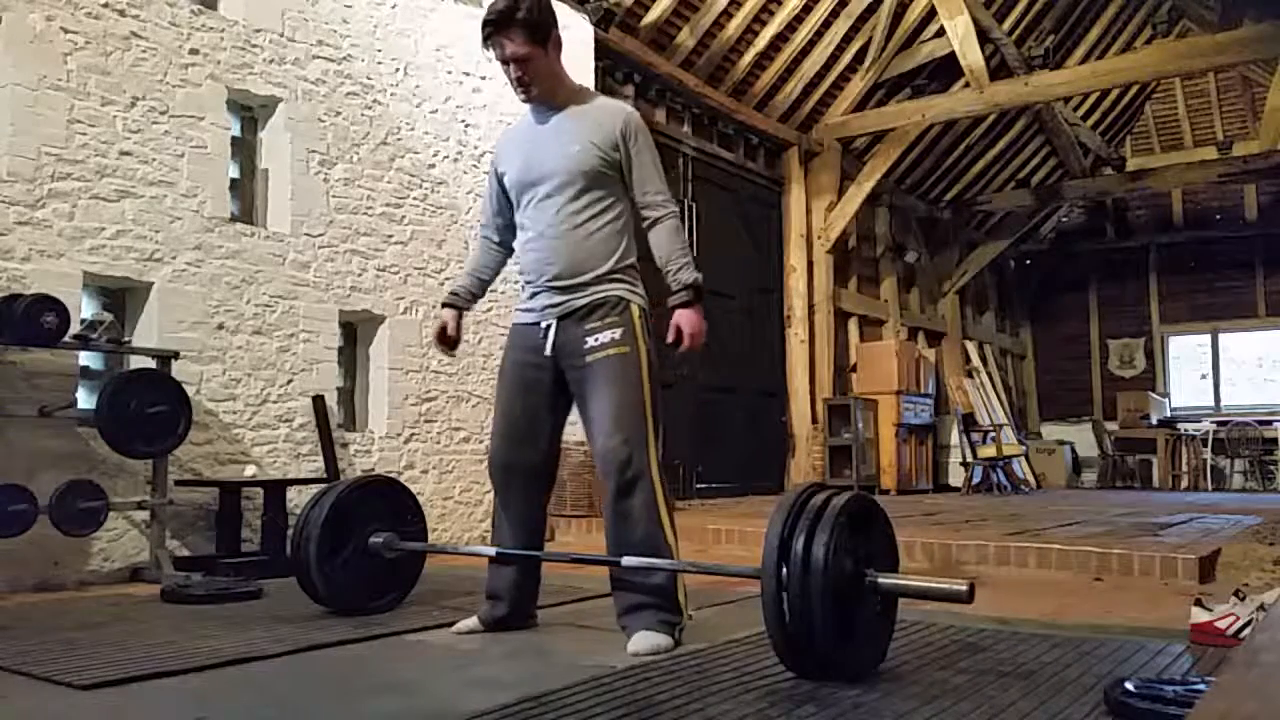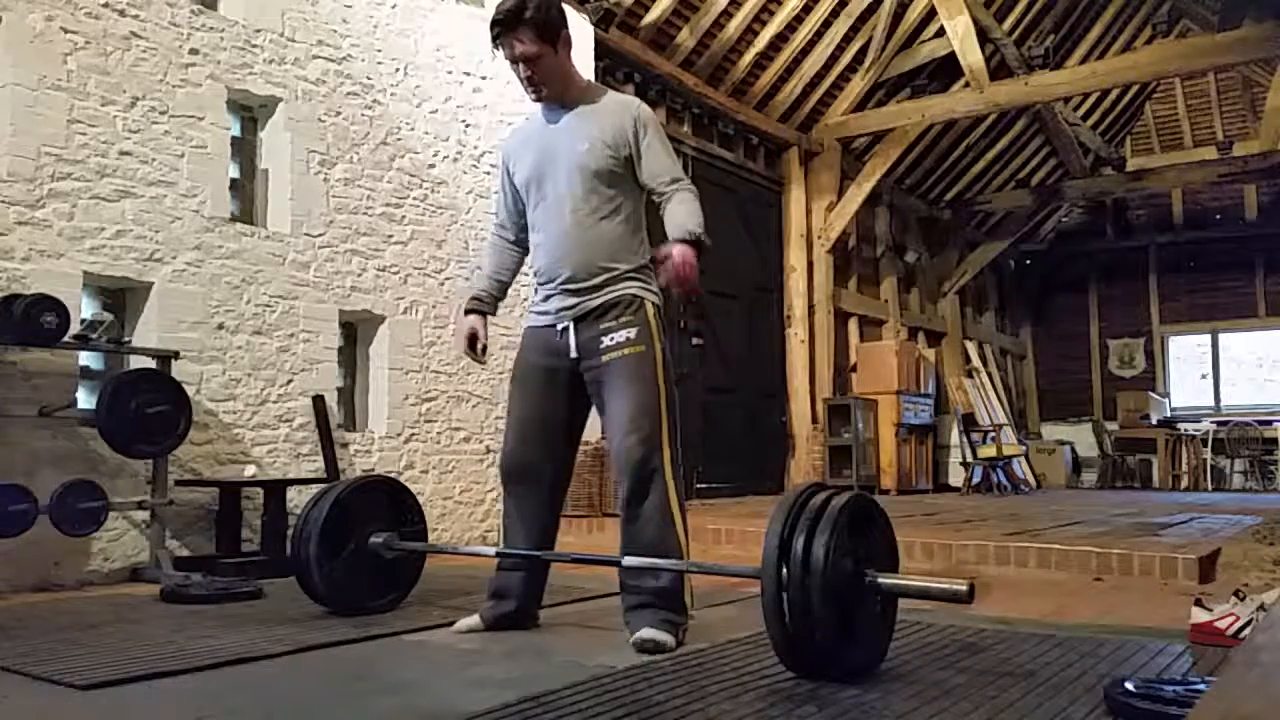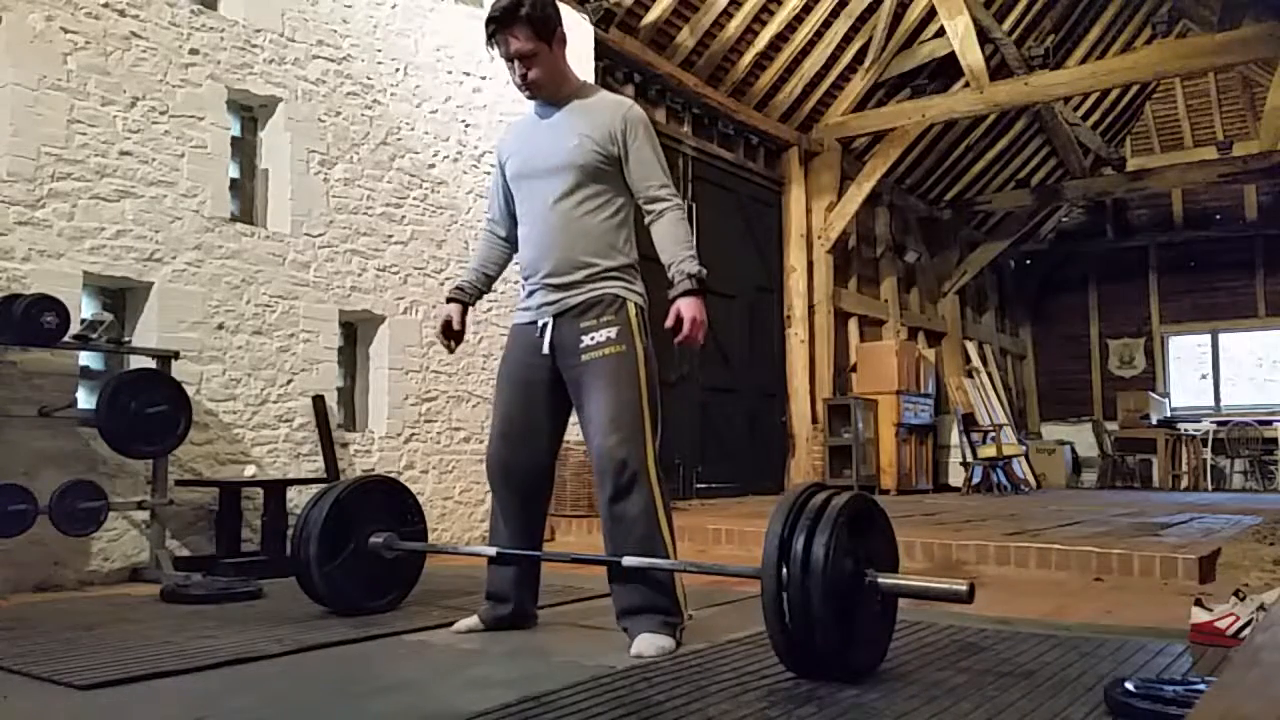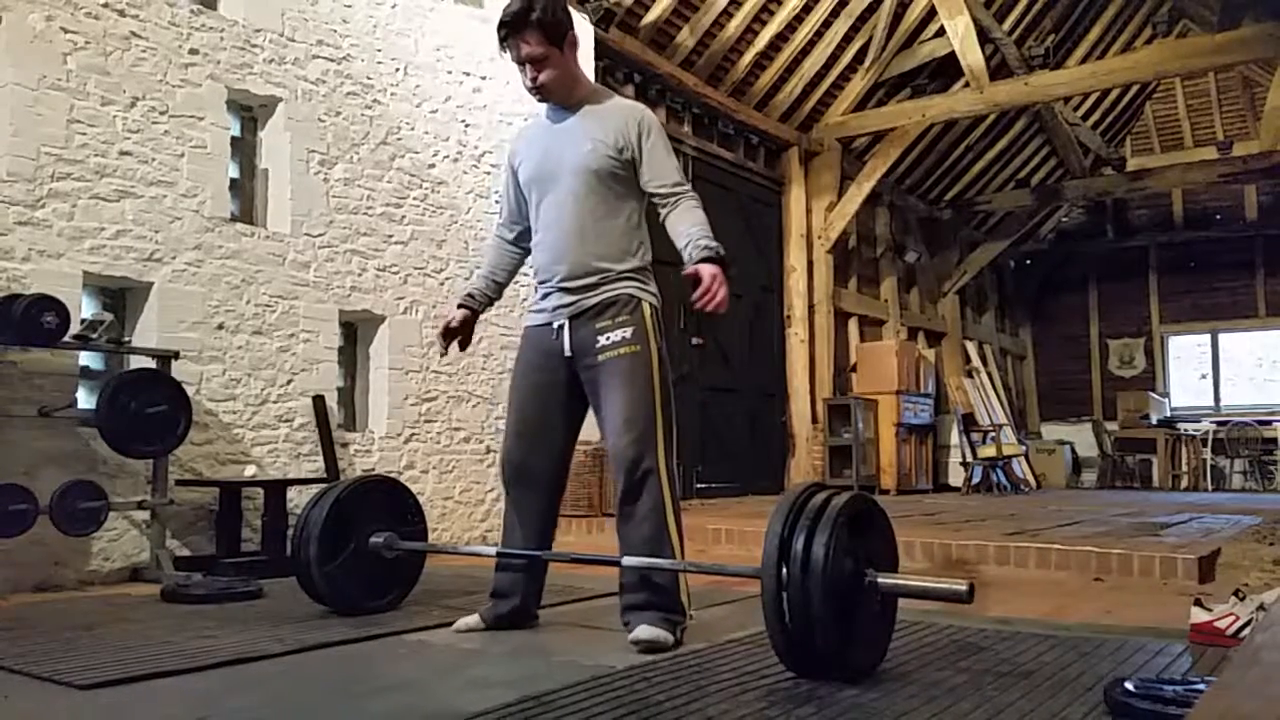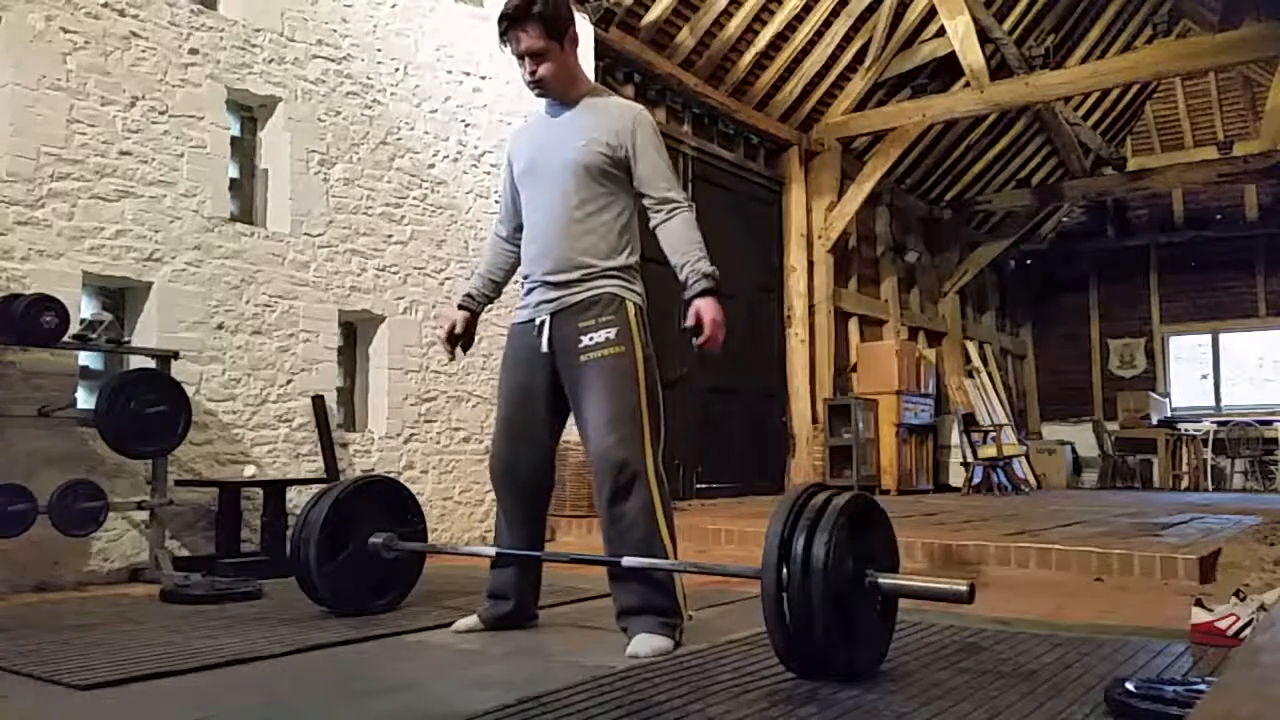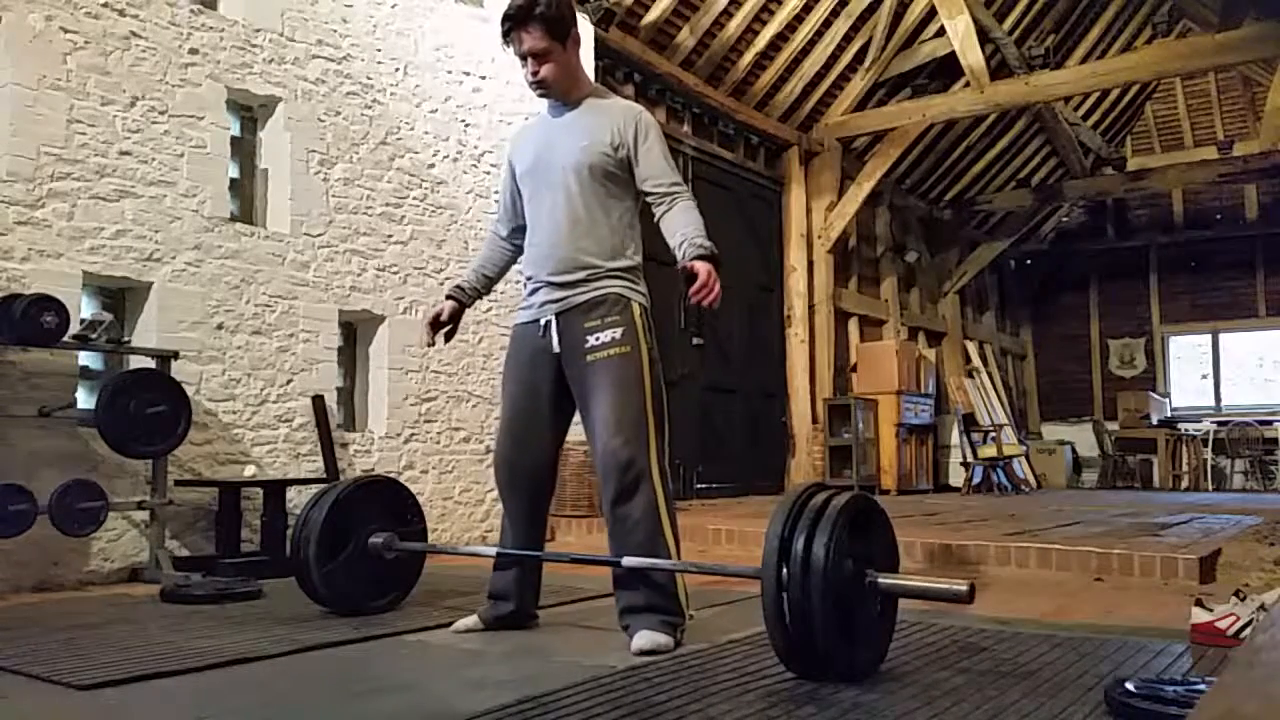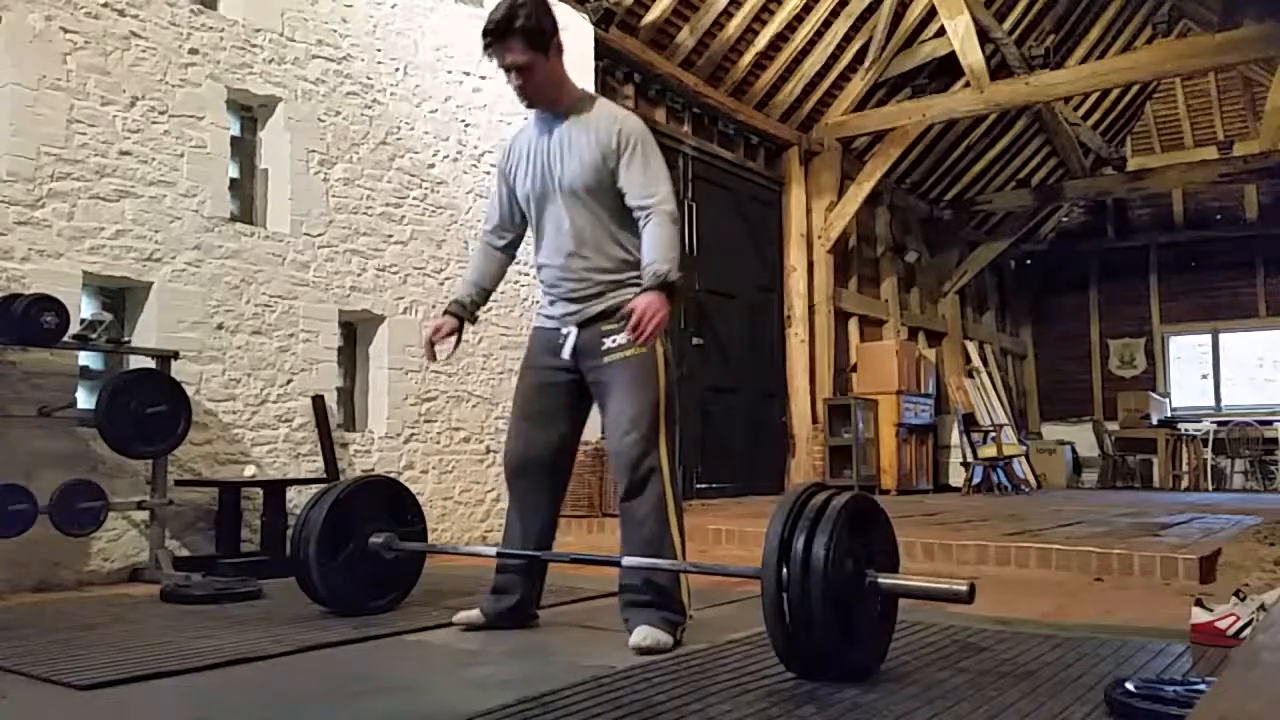
dt=0.4s
person 1, frame 1
left shoulder: (616, 120)
right shoulder: (509, 144)
left elbow: (660, 214)
right elbow: (494, 235)
left wrist: (686, 293)
right wrist: (457, 302)
left hip: (606, 312)
right hip: (533, 322)
left knee: (624, 457)
right knee: (514, 463)
left ankle: (651, 611)
right ankle: (509, 601)
person 1, frame 2
left shoulder: (626, 115)
right shoulder: (517, 143)
left elbow: (675, 189)
right elbow: (508, 236)
left wrist: (686, 242)
right wrist: (479, 304)
left hip: (621, 313)
right hip: (547, 324)
left knee: (641, 458)
right knee: (526, 463)
left ankle: (656, 611)
right ankle: (513, 600)
person 1, frame 3
left shoulder: (617, 116)
right shoulder: (513, 138)
left elbow: (663, 206)
right elbow: (499, 231)
left wrist: (687, 284)
right wrist: (462, 296)
left hip: (605, 312)
right hip: (532, 320)
left knee: (621, 458)
right knee: (511, 463)
left ankle: (651, 613)
right ankle: (509, 600)
person 1, frame 4
left shoulder: (628, 120)
right shoulder: (525, 142)
left elbow: (675, 198)
right elbow: (511, 236)
left wrist: (705, 258)
right wrist: (472, 302)
left hip: (618, 311)
right hip: (546, 321)
left knee: (636, 457)
right knee: (526, 464)
left ankle: (655, 609)
right ankle: (513, 599)
person 1, frame 5
left shoulder: (625, 119)
right shoulder: (524, 138)
left elbow: (670, 210)
left wrist: (701, 287)
right wrist: (471, 303)
left hip: (602, 309)
right hip: (532, 318)
left knee: (621, 459)
right knee: (515, 463)
left ankle: (651, 614)
right ankle: (510, 599)
person 1, frame 6
left shoulder: (626, 119)
right shoulder: (525, 139)
left elbow: (670, 198)
right elbow: (506, 232)
left wrist: (698, 255)
right wrist: (460, 294)
left hip: (607, 310)
right hip: (534, 318)
left knee: (626, 458)
right knee: (519, 463)
left ankle: (654, 612)
right ankle: (511, 600)
person 1, frame 7
left shoulder: (616, 128)
right shoulder: (518, 145)
left elbow: (658, 211)
right elbow: (499, 238)
left wrist: (659, 284)
right wrist: (458, 308)
left hip: (623, 320)
right hip: (555, 326)
left knee: (637, 457)
right knee: (530, 460)
left ankle: (654, 611)
right ankle: (512, 599)
